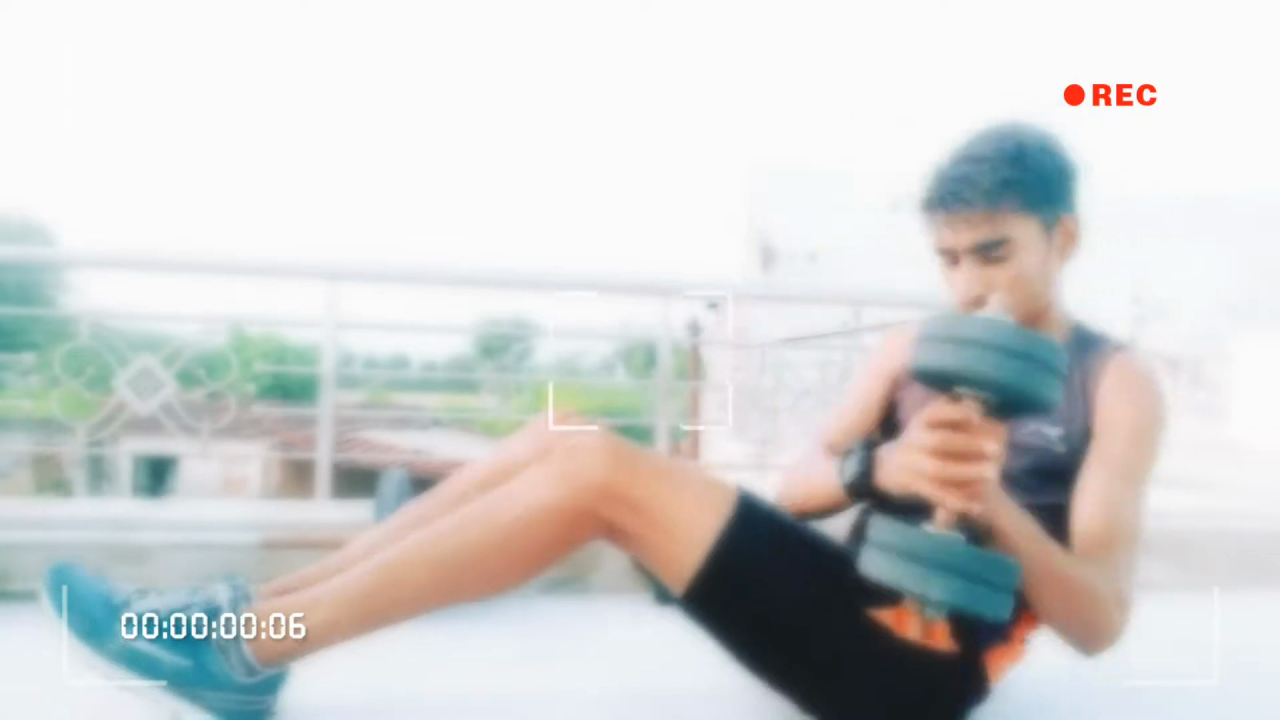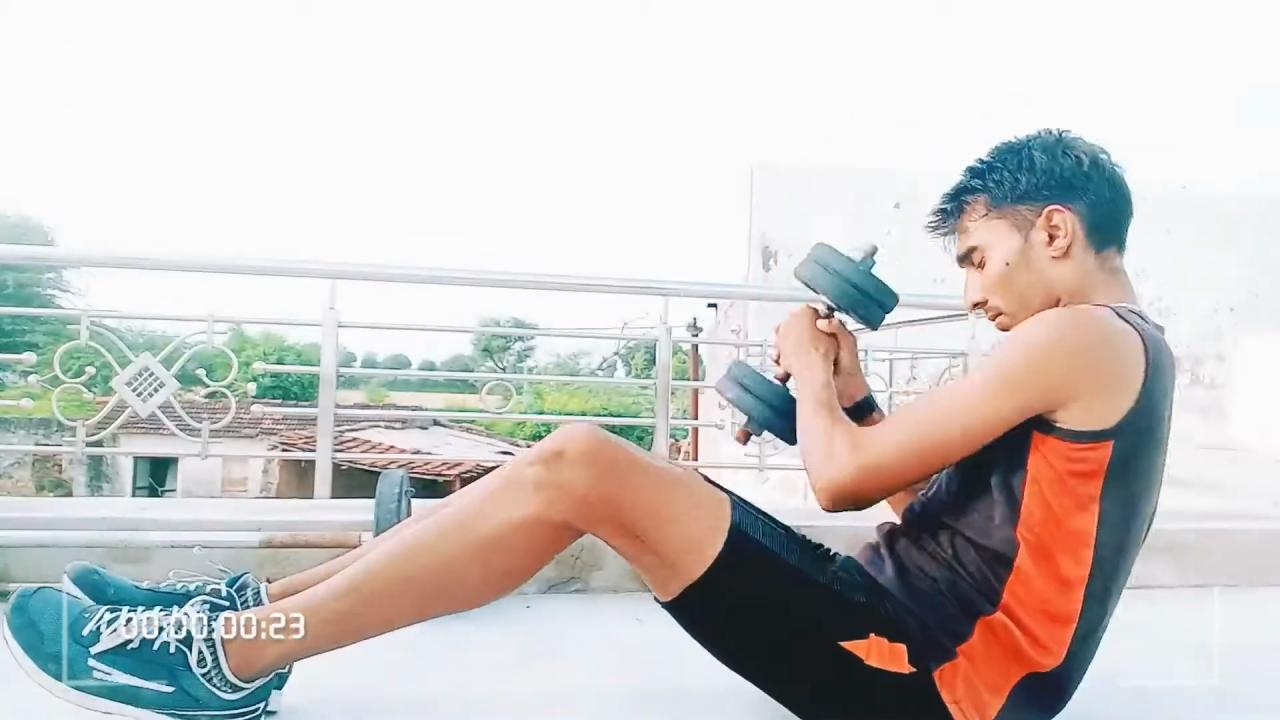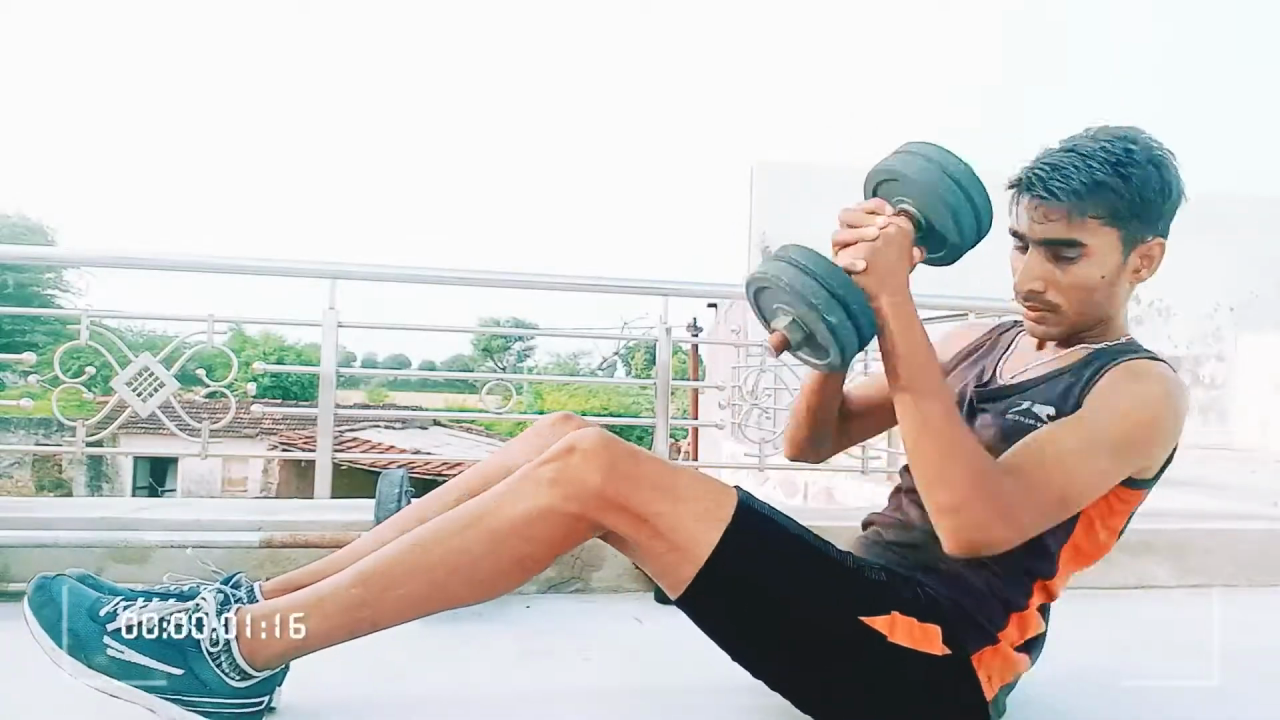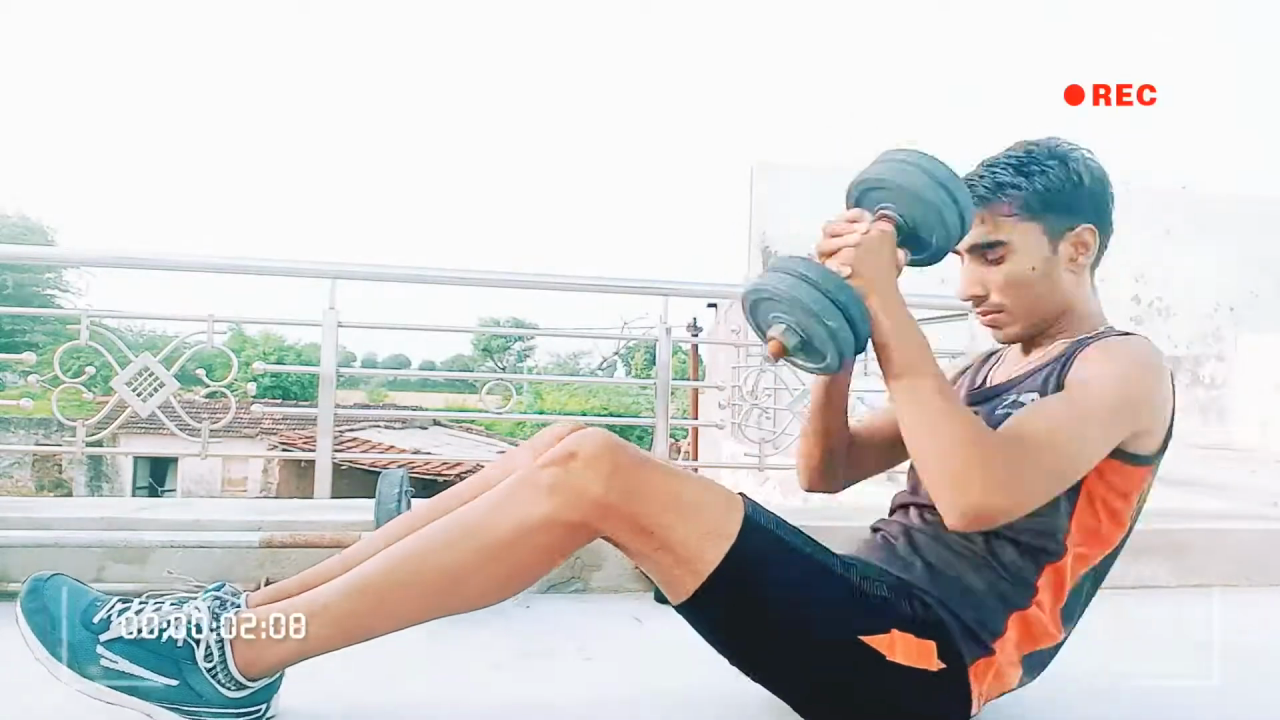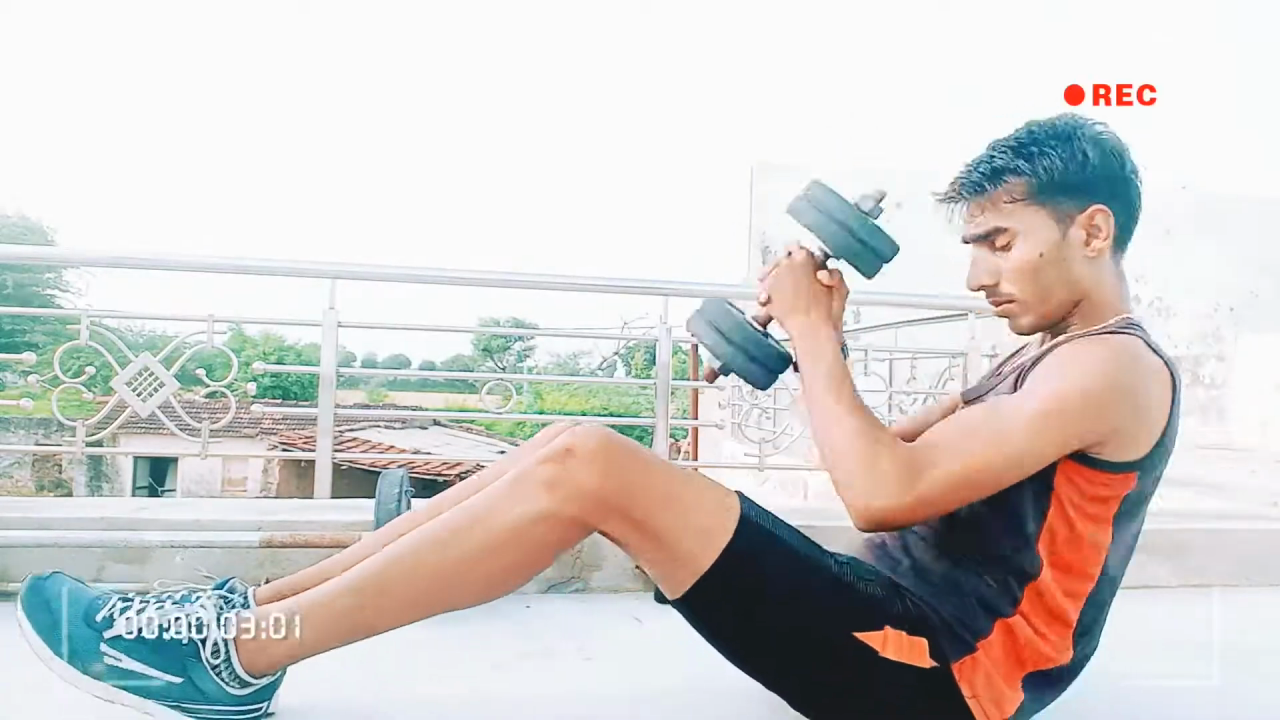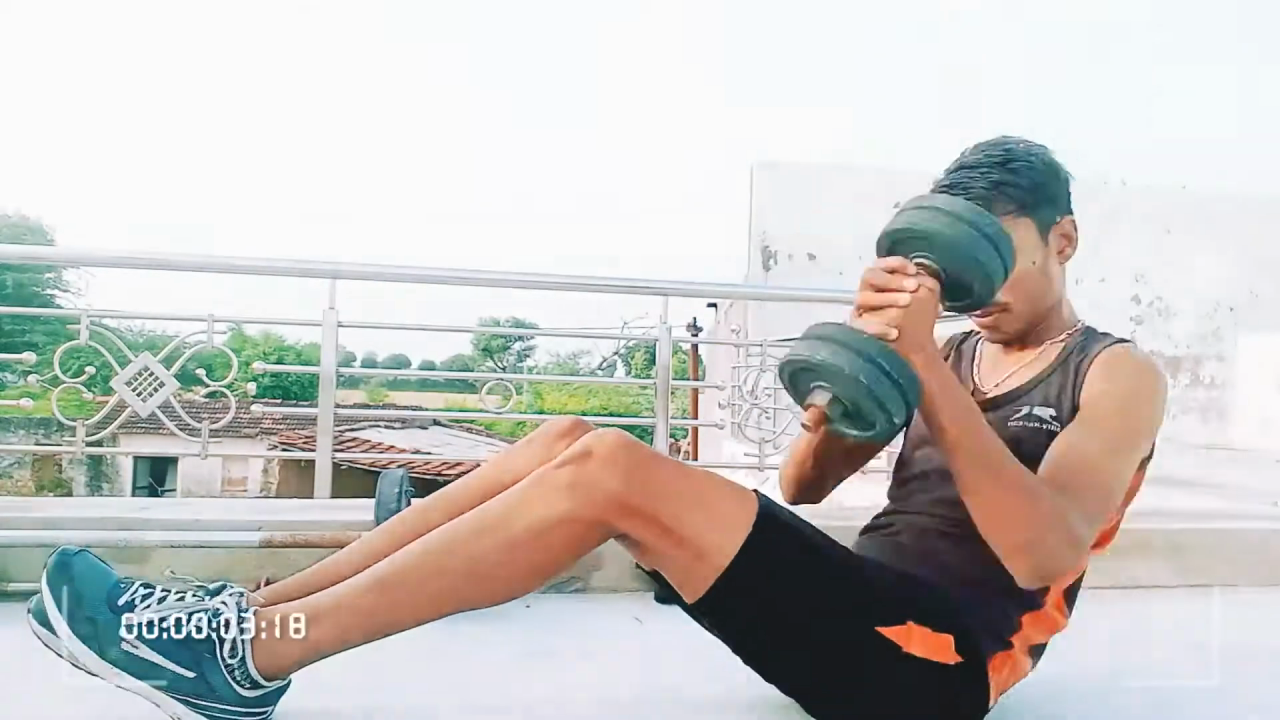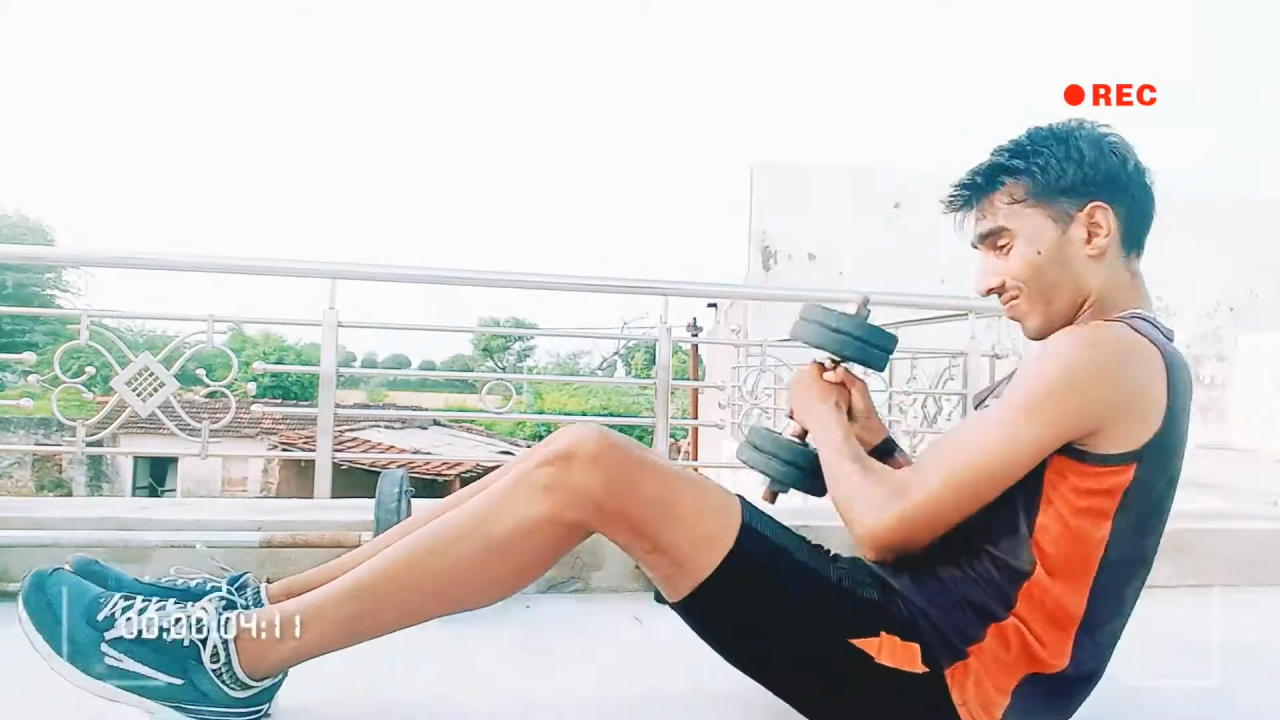
dt=0.7s
person 1, frame 1
left shoulder: (1115, 386)
right shoulder: (920, 354)
left elbow: (1100, 620)
right elbow: (800, 490)
left wrist: (997, 515)
right wrist: (874, 471)
right hip: (852, 606)
left knee: (595, 472)
right knee: (557, 442)
right ankle: (255, 611)
person 1, frame 2
left shoulder: (1071, 338)
right shoulder: (1126, 363)
left elbow: (837, 473)
left wrist: (809, 374)
right wrist: (855, 401)
left knee: (579, 472)
right knee: (582, 452)
right ankle: (258, 605)
person 1, frame 3
left shoulder: (1138, 391)
right shoulder: (995, 342)
left elbow: (969, 522)
right elbow: (808, 441)
left wrist: (895, 312)
right hip: (868, 612)
left knee: (591, 469)
right knee: (564, 437)
right ankle: (253, 603)
person 1, frame 4
left shoulder: (1121, 369)
right shoulder: (999, 368)
left elbow: (977, 499)
right elbow: (821, 468)
left wrist: (887, 307)
right wrist: (842, 355)
right hip: (879, 612)
left knee: (589, 468)
right knee: (567, 449)
right ankle: (251, 608)
person 1, frame 5
left shoulder: (1110, 367)
right shoulder: (1061, 353)
left elbow: (882, 493)
right elbow: (915, 474)
left wrist: (816, 342)
right wrist: (819, 344)
right hip: (900, 626)
left knee: (589, 467)
right knee: (569, 450)
right ankle: (257, 606)
person 1, frame 6
left shoulder: (1114, 375)
right shoulder: (961, 356)
left elbow: (1039, 553)
right elbow: (801, 481)
left wrist: (927, 367)
right hip: (872, 606)
left knee: (610, 469)
right knee: (570, 442)
right ankle: (251, 610)
person 1, frame 7
left shoulder: (1094, 358)
right shoulder: (1146, 367)
left elbow: (887, 525)
left wrist: (827, 428)
right wrist: (869, 440)
left knee: (587, 469)
right knee: (586, 460)
right ankle: (258, 603)
